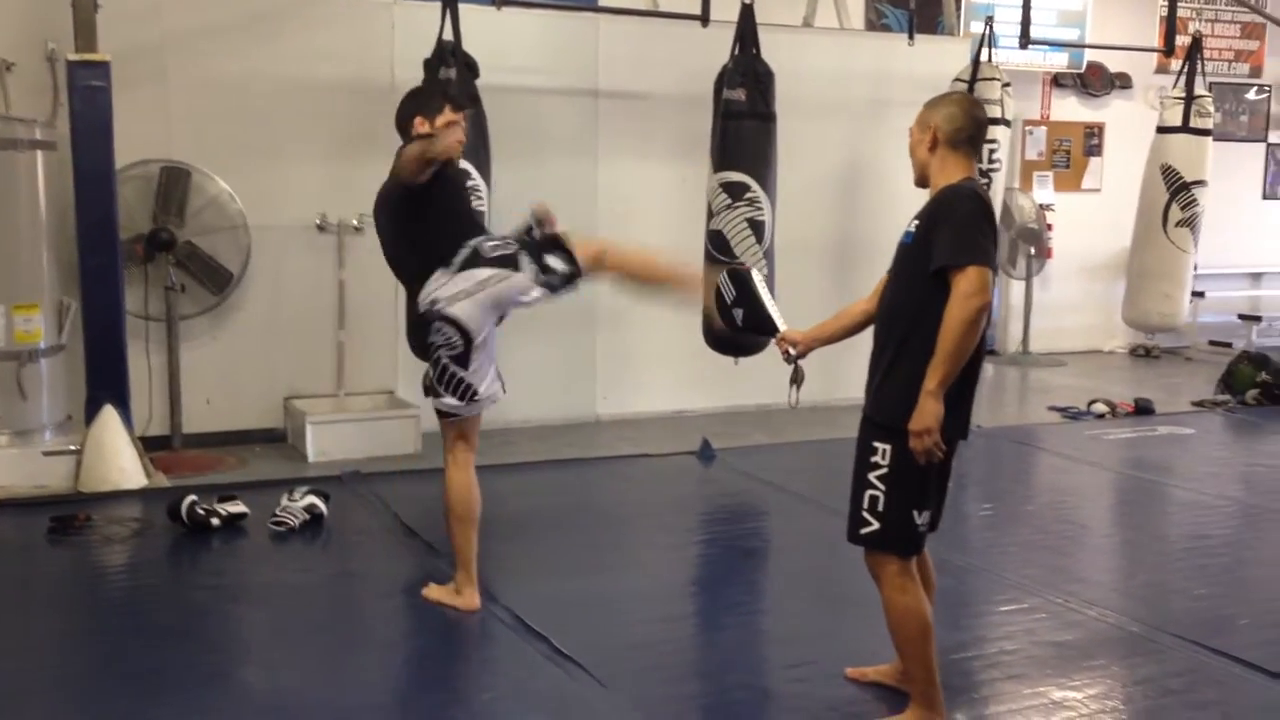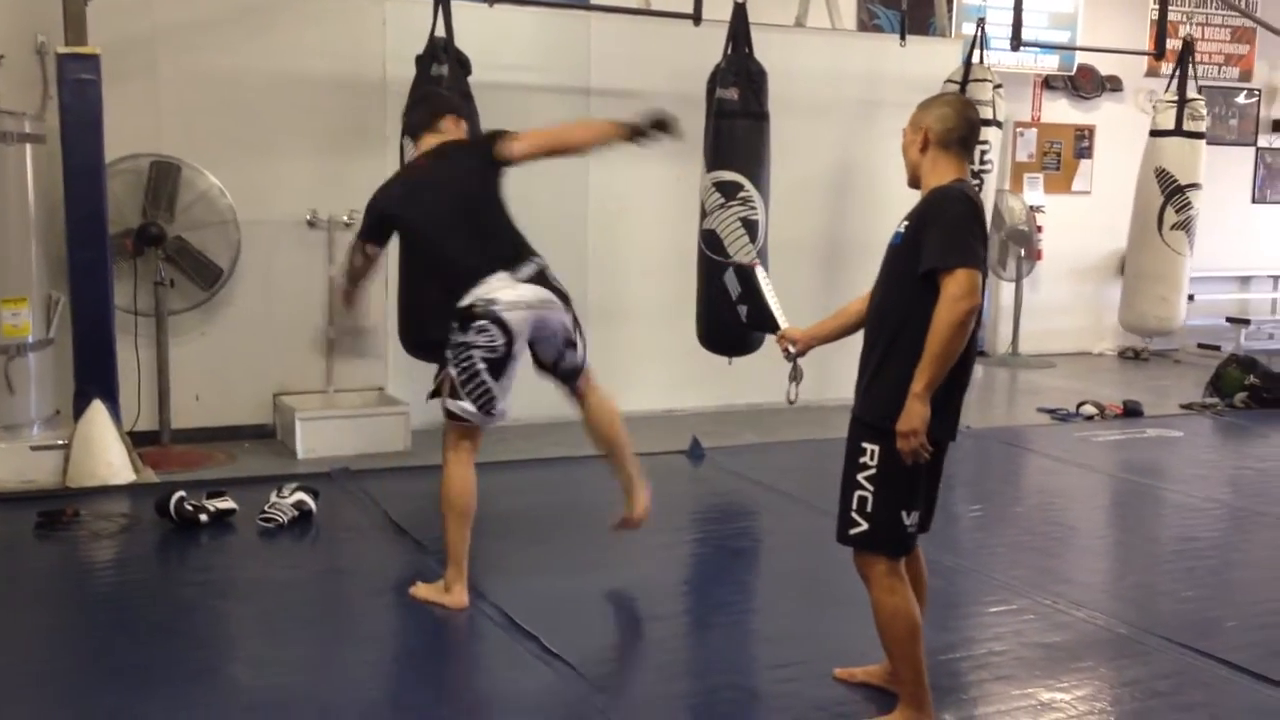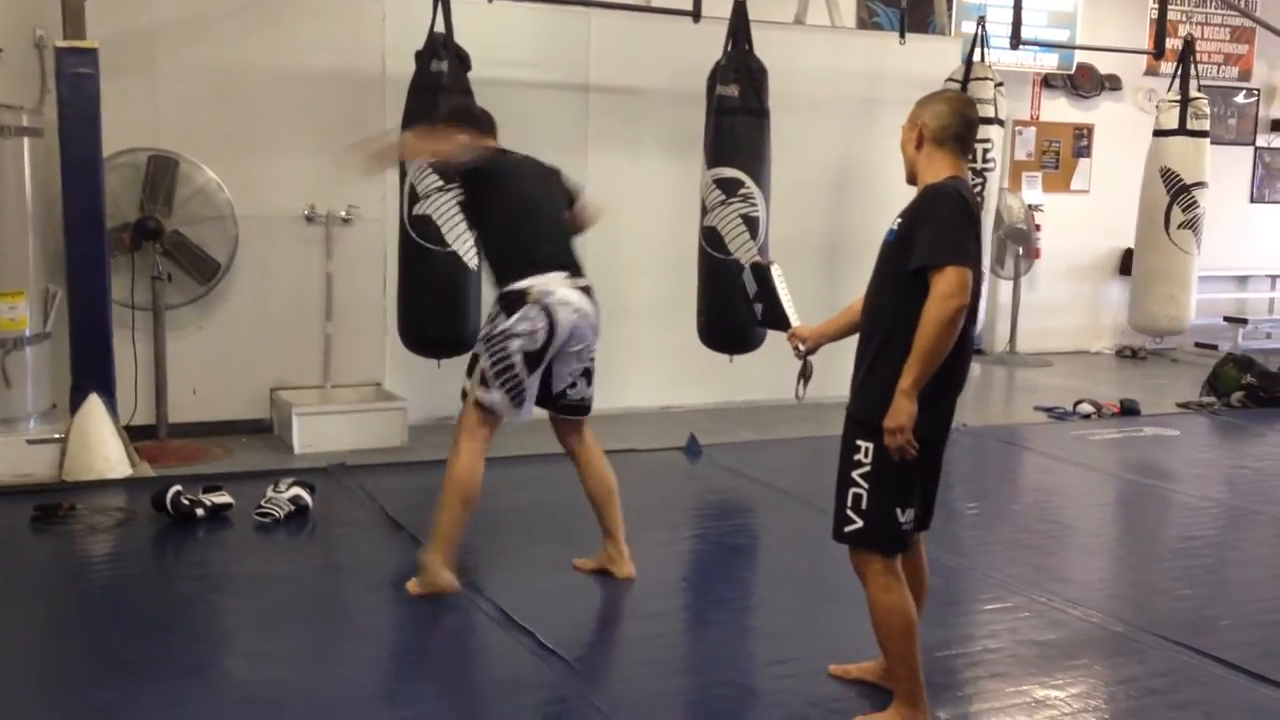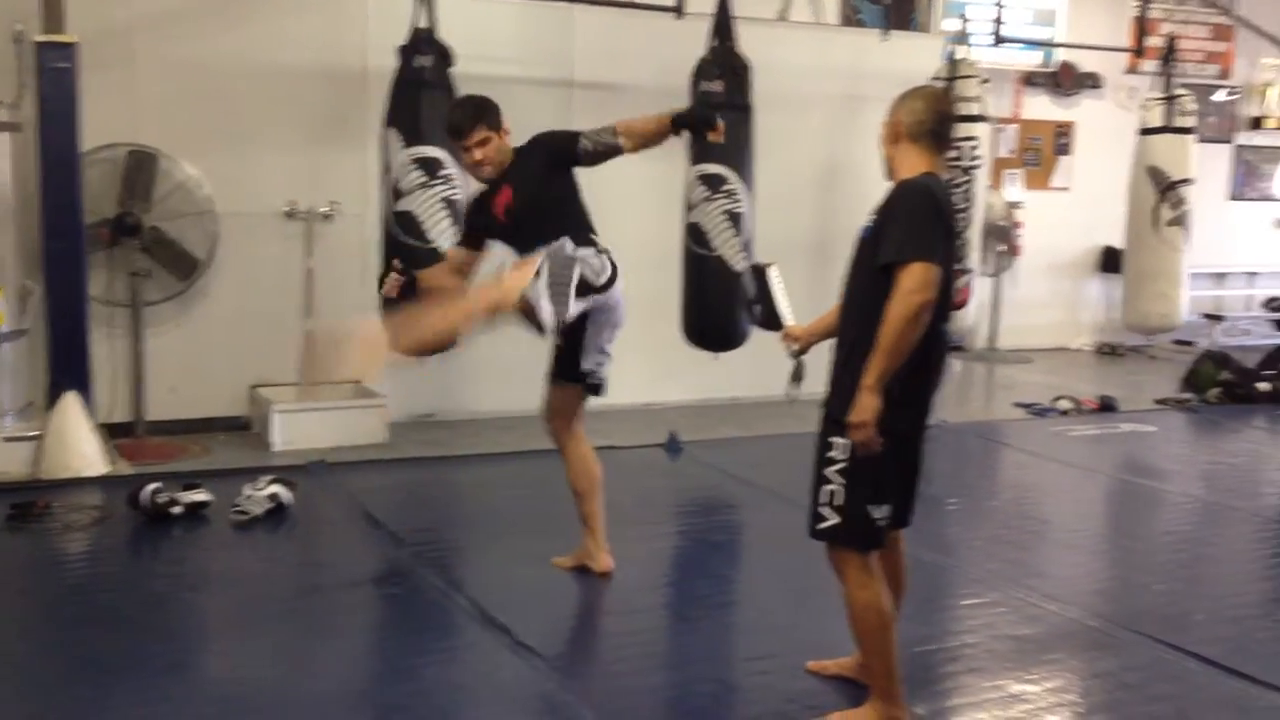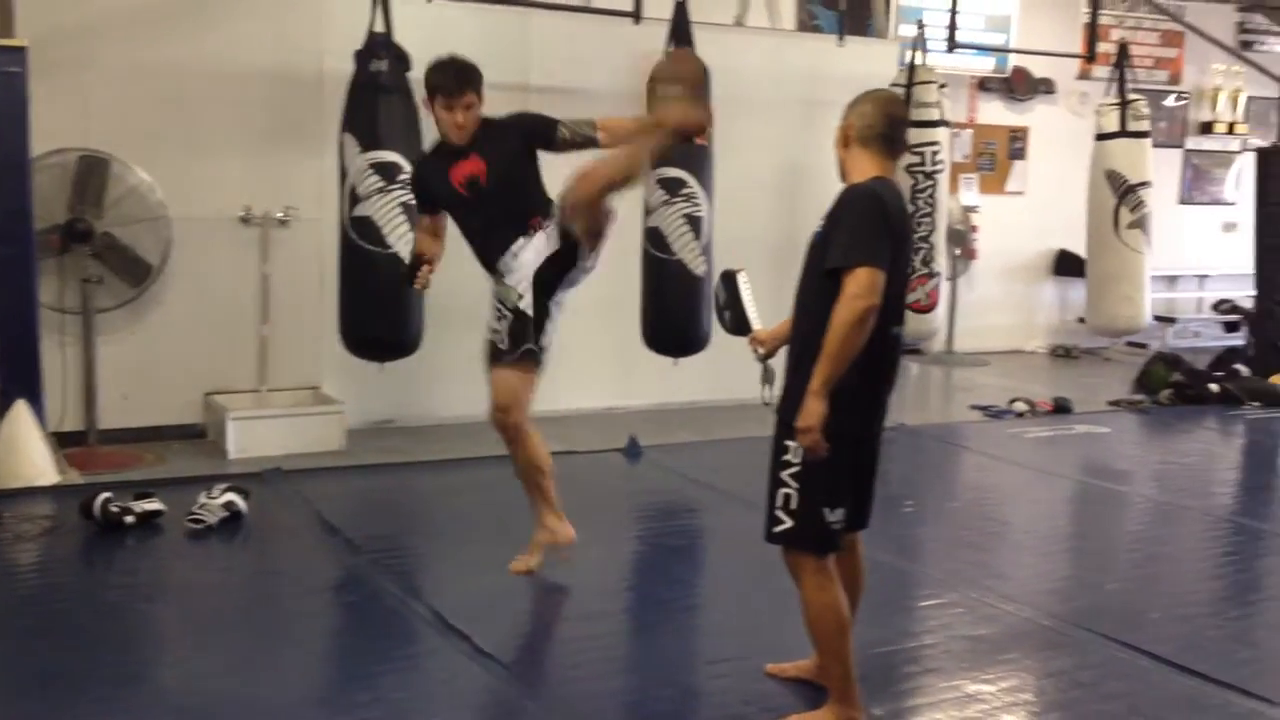
dt=0.2s
person 1, frame 1
left shoulder: (961, 203)
right shoulder: (941, 208)
left elbow: (973, 296)
right elbow: (884, 298)
left wrist: (933, 395)
right wrist: (810, 338)
left hip: (916, 414)
right hip: (900, 408)
left knee: (888, 555)
right knee: (907, 546)
right ankle: (909, 667)
person 1, frame 2
left shoulder: (950, 205)
right shoulder: (936, 208)
left elbow: (962, 299)
right elbow: (882, 299)
left wrist: (920, 396)
right wrist: (810, 336)
left hip: (902, 414)
right hip: (891, 408)
left knee: (877, 556)
right knee: (901, 547)
right ankle: (898, 668)
person 1, frame 3
left shoulder: (942, 202)
right shoulder: (938, 203)
left elbow: (952, 297)
right elbow: (888, 299)
left wrist: (906, 393)
right wrist: (819, 334)
left hip: (897, 411)
right hip: (898, 407)
left knee: (873, 553)
right knee: (902, 542)
right ankle: (894, 665)
person 1, frame 4
left shoulder: (913, 197)
right shoulder: (924, 198)
left elbow: (916, 294)
left wrist: (871, 388)
right wrist: (811, 333)
left hip: (874, 405)
right hip: (896, 407)
left knee: (851, 549)
right knee: (882, 536)
right ankle: (871, 660)
person 1, frame 5
left shoulder: (861, 201)
right shoulder: (885, 201)
left elbow: (861, 300)
left wrist: (817, 393)
right wrist: (777, 336)
left hip: (828, 409)
right hip: (856, 408)
left knee: (807, 552)
right knee: (839, 539)
right ankle: (828, 662)
person 2, frame 1
left shoulder: (389, 202)
right shoulder: (421, 159)
right elbow: (419, 162)
right wrist: (433, 147)
left hip: (442, 308)
right hip: (489, 266)
left knee: (460, 445)
right knee: (600, 253)
left ankle: (464, 586)
right ankle: (702, 288)
person 2, frame 2
left shoulder: (387, 196)
right shoulder: (467, 153)
left elbow: (358, 268)
right elbow: (549, 139)
left wrist: (348, 311)
right wrist: (632, 129)
left hip: (481, 314)
right hip: (535, 289)
left knee: (460, 445)
right knee: (585, 389)
left ankle: (453, 584)
right ankle: (635, 490)
person 2, frame 3
left shoulder: (480, 165)
right shoulder: (541, 172)
left elbow: (452, 144)
right elbow: (580, 217)
left wrist: (408, 145)
left hip: (532, 305)
right hip: (581, 305)
left knee: (474, 430)
right knee: (575, 433)
left ankle: (438, 566)
right ankle: (617, 553)
person 2, frame 4
left shoulder: (544, 152)
right shoulder: (481, 209)
left elbow: (623, 136)
right elbow: (452, 271)
left wrist: (680, 120)
right wrist: (409, 275)
left hip: (580, 270)
right hip: (585, 300)
left knee: (492, 297)
right knee: (563, 423)
right ankle: (595, 548)
person 2, frame 5
left shoulder: (515, 130)
right shoulder: (427, 169)
left elbow: (601, 133)
right elbow: (429, 229)
left wrist: (661, 123)
right wrist: (427, 258)
left hip: (558, 245)
right hip: (517, 281)
left knee: (592, 181)
right knee: (506, 412)
right ankle: (551, 522)
